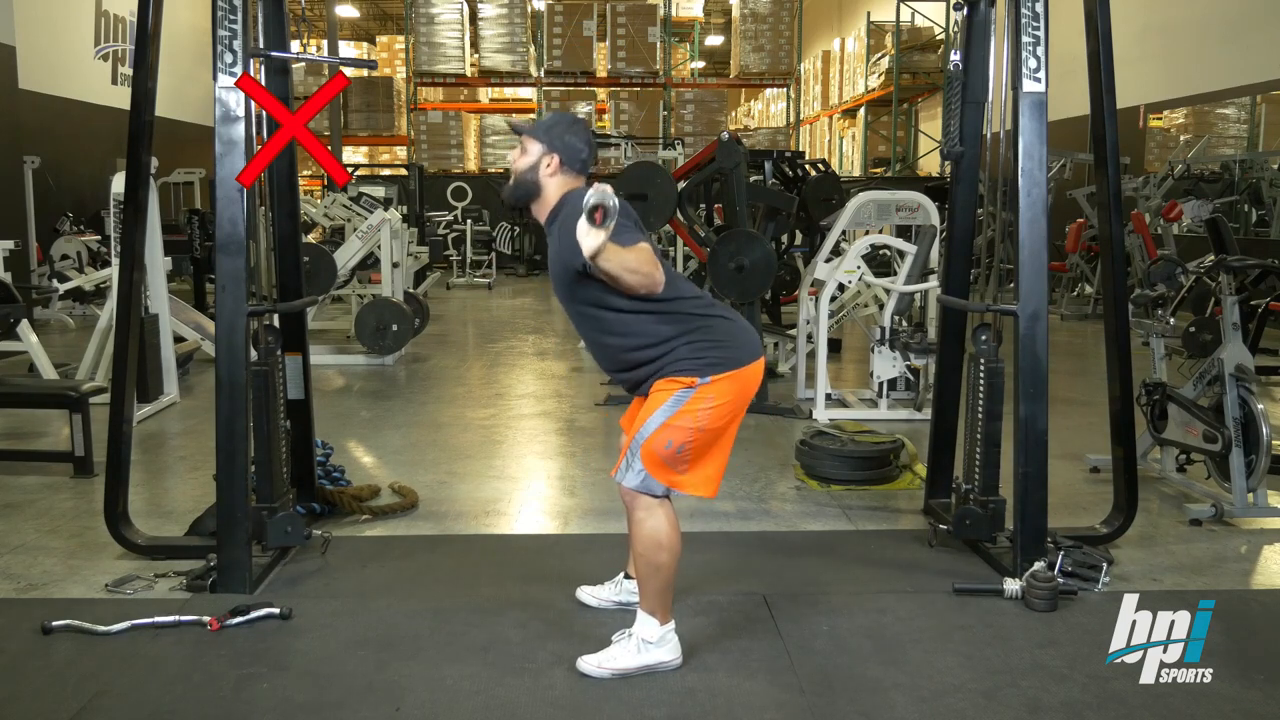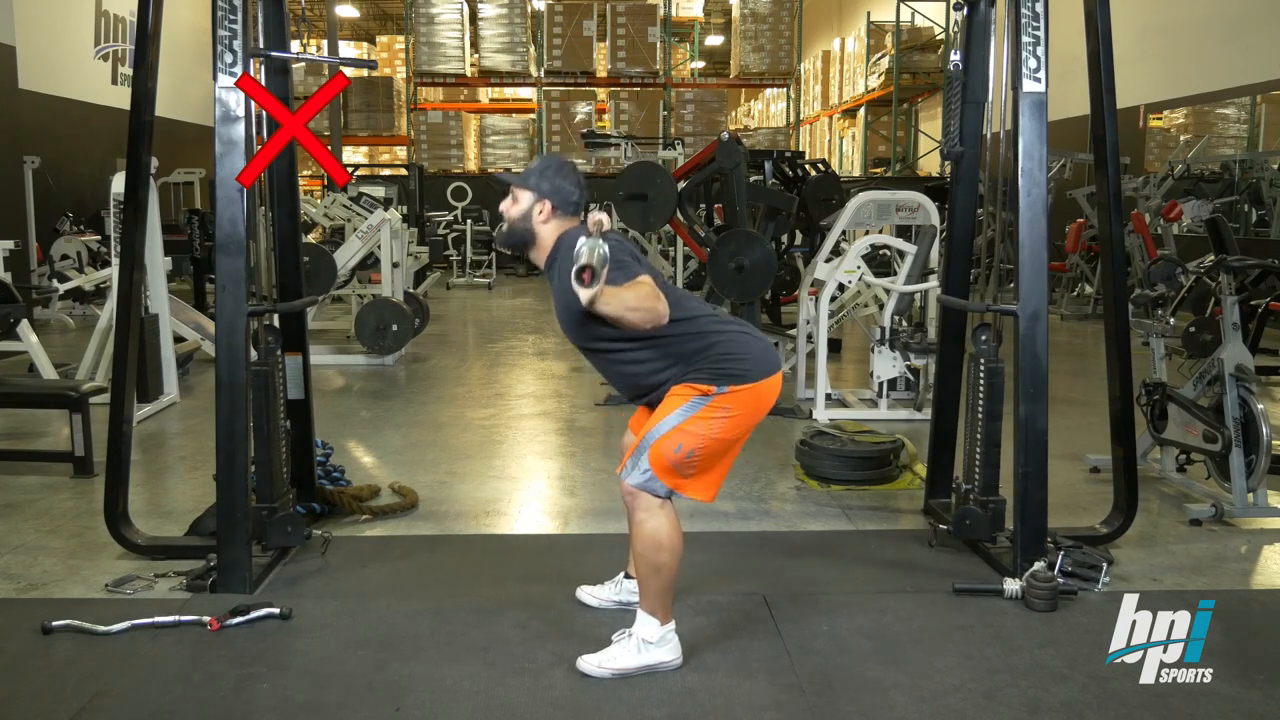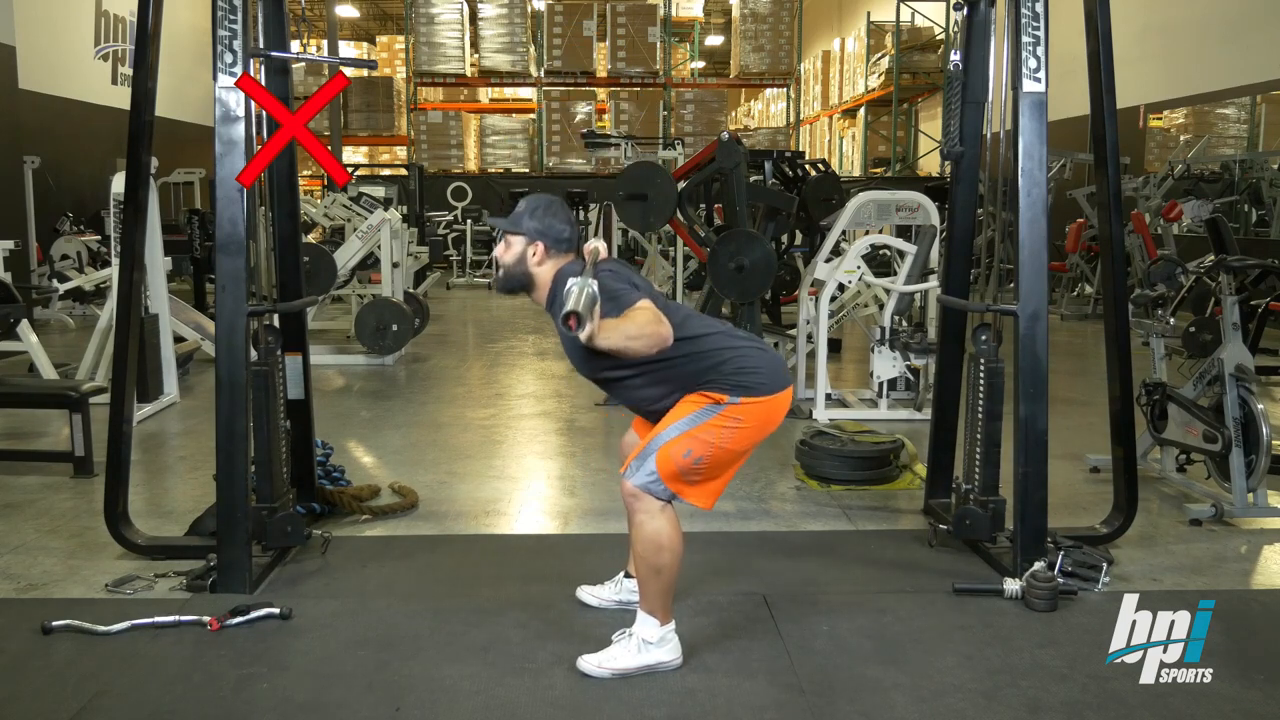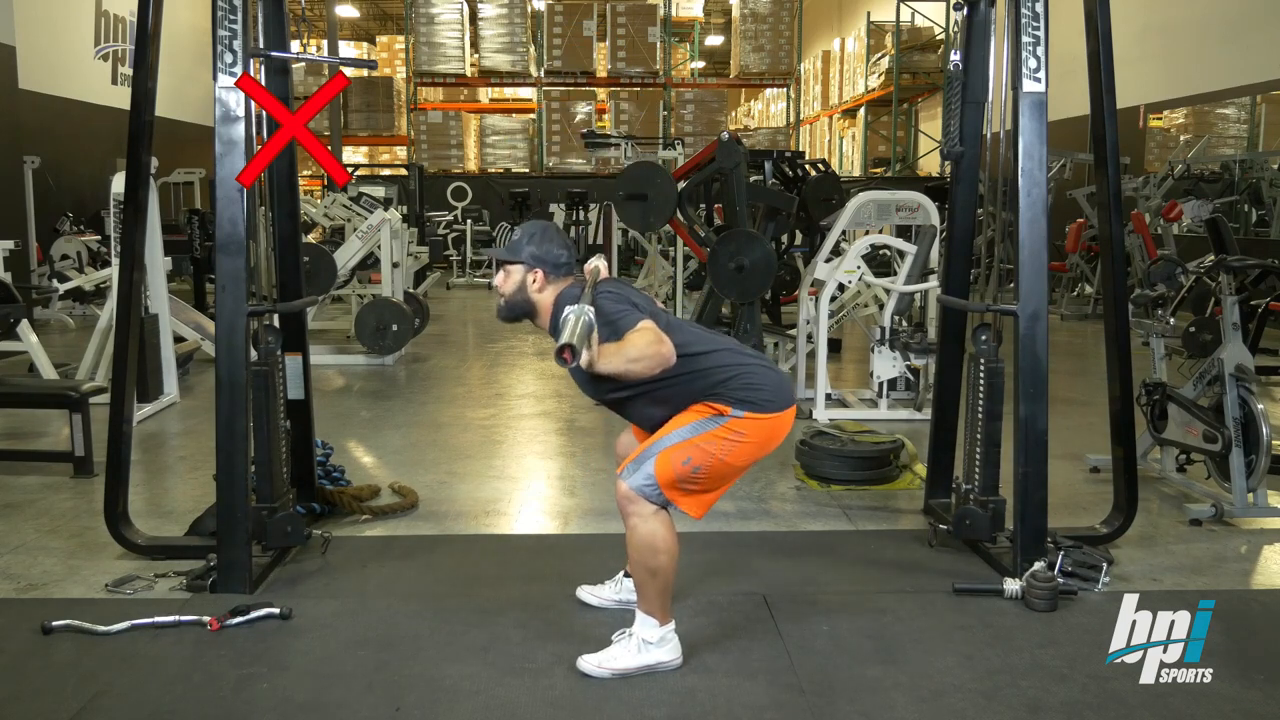
dt=0.2s
person 1, frame 1
left shoulder: (582, 212)
right shoulder: (570, 217)
left elbow: (649, 276)
left wrist: (600, 251)
left hip: (714, 361)
right hip: (693, 357)
left knee: (641, 481)
right knee: (634, 459)
left ankle: (655, 638)
right ankle: (636, 581)
person 1, frame 2
left shoulder: (580, 253)
right shoulder: (572, 253)
left elbow: (653, 306)
left wrist: (597, 297)
left hip: (735, 375)
right hip: (715, 368)
left knee: (643, 482)
right knee: (636, 453)
left ankle: (655, 639)
right ankle: (637, 580)
person 1, frame 3
right shoulder: (578, 282)
left elbow: (655, 330)
left wrist: (597, 334)
left hip: (747, 389)
right hip: (730, 380)
left knee: (642, 484)
right knee: (635, 452)
left ankle: (655, 639)
right ankle: (638, 581)
person 1, frame 4
right shoulder: (587, 300)
left elbow: (658, 350)
left wrist: (597, 359)
left hip: (750, 405)
right hip: (737, 395)
left knee: (637, 489)
right knee: (631, 451)
left ankle: (655, 639)
right ankle: (635, 581)
